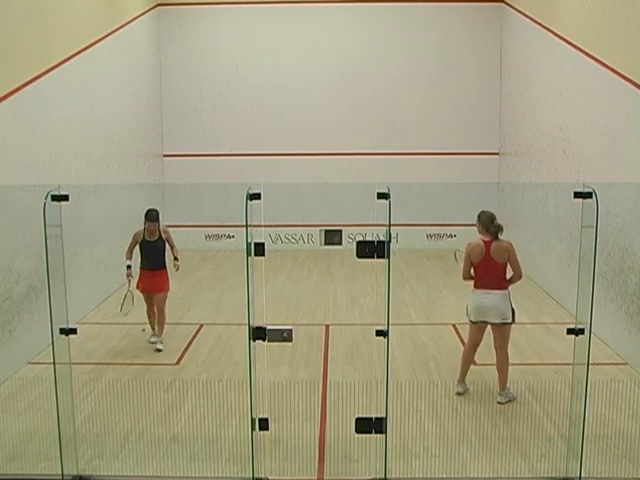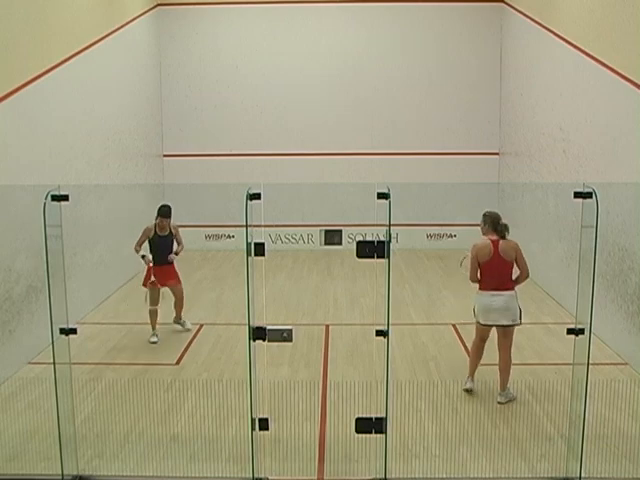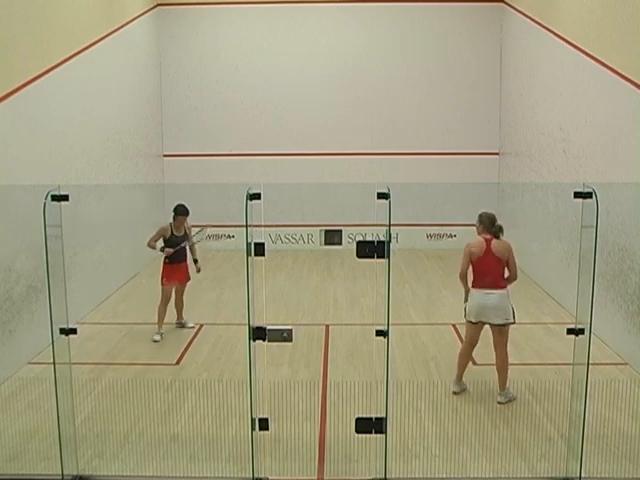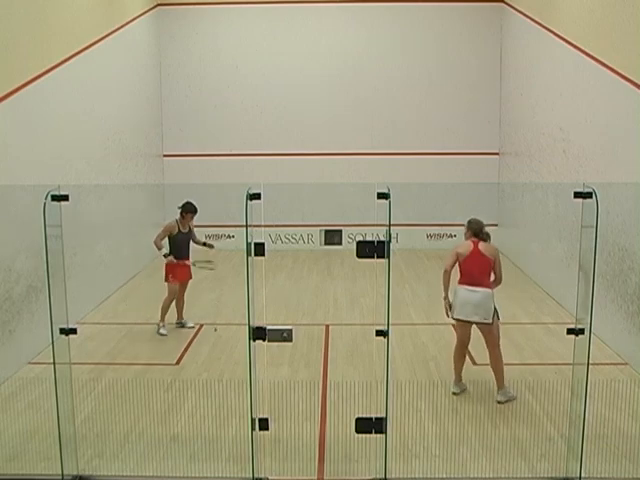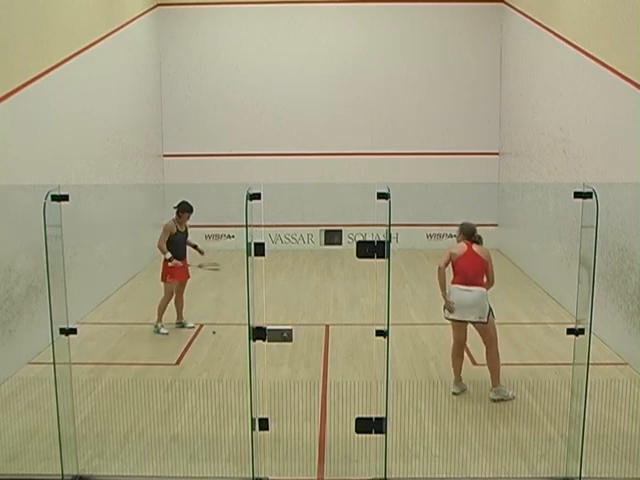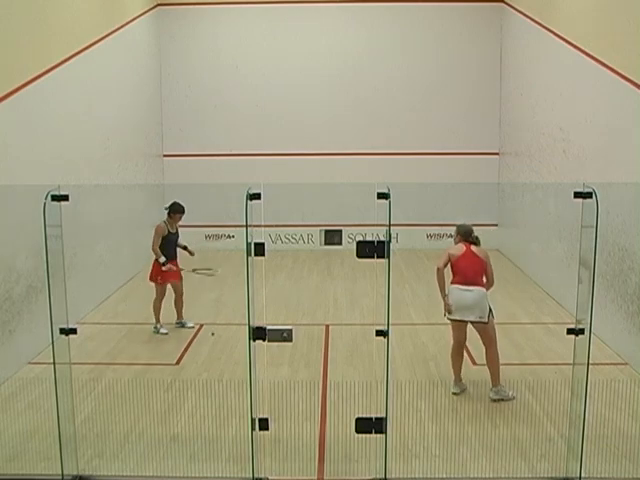
dt=0.3s
person 1, frame 1
left shoulder: (472, 246)
right shoulder: (506, 246)
left elbow: (465, 276)
right elbow: (518, 275)
left hip: (479, 298)
right hip: (500, 300)
left knee: (472, 344)
right knee: (501, 348)
left ankle: (460, 383)
right ankle: (503, 392)
person 1, frame 2
left shoulder: (478, 247)
right shoulder: (513, 246)
left elbow: (473, 278)
right elbow: (525, 274)
left hip: (485, 299)
right hip: (507, 300)
left knee: (479, 341)
right knee: (505, 349)
left ankle: (470, 379)
right ankle: (503, 392)
person 1, frame 3
left shoulder: (471, 246)
right shoulder: (505, 246)
left elbow: (462, 274)
right elbow: (513, 276)
left wrist: (467, 290)
left hip: (477, 298)
right hip: (499, 298)
left knee: (469, 343)
right knee: (501, 348)
left ankle: (457, 383)
right ankle: (503, 392)
person 1, frame 4
left shoulder: (460, 248)
right shoulder: (493, 249)
left elbow: (447, 270)
right elbow: (498, 279)
left wrist: (446, 296)
left hip: (462, 295)
right hip: (483, 298)
left knee: (461, 343)
right knee: (494, 346)
left ankle: (457, 383)
right ankle: (502, 391)
person 1, frame 5
left shoulder: (454, 249)
right shoulder: (485, 251)
left elbow: (441, 267)
right elbow: (490, 281)
left wrist: (444, 295)
left hip: (457, 294)
right hip: (478, 297)
left knee: (458, 342)
right knee: (491, 344)
left ankle: (457, 383)
right ankle: (496, 389)
person 1, frame 6
left shoulder: (452, 250)
right shoulder: (482, 252)
left elbow: (440, 268)
right elbow: (490, 281)
left wrist: (444, 296)
left hip: (456, 294)
right hip: (477, 296)
left knee: (458, 343)
right knee: (491, 344)
left ankle: (457, 383)
right ankle: (496, 389)
person 2, frame 1
left shoulder: (164, 232)
right shoulder: (138, 234)
left elbow: (173, 246)
right elbow: (129, 250)
left wrist: (176, 259)
right wrist: (128, 266)
left hip: (161, 274)
right hip: (145, 274)
left knee: (160, 307)
right knee: (149, 306)
left ankle: (159, 339)
right ankle: (154, 332)
person 2, frame 2
left shoulder: (173, 228)
right shoulder: (149, 230)
left elbow: (181, 244)
right elbow: (137, 247)
left wrist: (175, 253)
right wrist: (143, 256)
left hip: (169, 268)
right hip: (154, 269)
left knee: (179, 296)
right knee: (154, 302)
left ankle: (179, 319)
right ankle: (154, 332)
person 2, frame 3
left shoulder: (187, 227)
right shoulder: (165, 229)
left elbow: (191, 244)
right elbow: (150, 243)
left wrist: (196, 261)
right wrist: (162, 249)
left hip: (183, 266)
right hip: (169, 267)
left knee: (180, 295)
right knee: (165, 299)
left ankle: (180, 320)
right ankle: (159, 330)
person 2, frame 4
left shoulder: (190, 225)
right shoulder: (171, 226)
left elbow: (194, 238)
right elbow: (157, 241)
left wrist: (204, 244)
right wrist: (166, 255)
left hip: (185, 263)
right hip: (174, 264)
left knee: (181, 294)
right knee: (172, 295)
left ankle: (180, 320)
right ankle: (161, 323)
person 2, frame 5
left shoulder: (184, 224)
right shoulder: (170, 226)
right elbow: (160, 244)
left wrist: (195, 247)
right wrist: (171, 259)
left hip: (182, 263)
right hip: (172, 265)
left knee: (180, 294)
right knee: (168, 295)
left ankle: (180, 320)
right ankle: (158, 323)
person 2, frame 6
left shoulder: (175, 225)
right shoulder: (161, 227)
right elbow: (155, 248)
left wrist: (186, 248)
right wrist: (165, 263)
left hip: (174, 264)
right hip: (162, 266)
left knee: (179, 293)
right knee: (160, 296)
left ankle: (180, 320)
right ankle: (157, 325)
